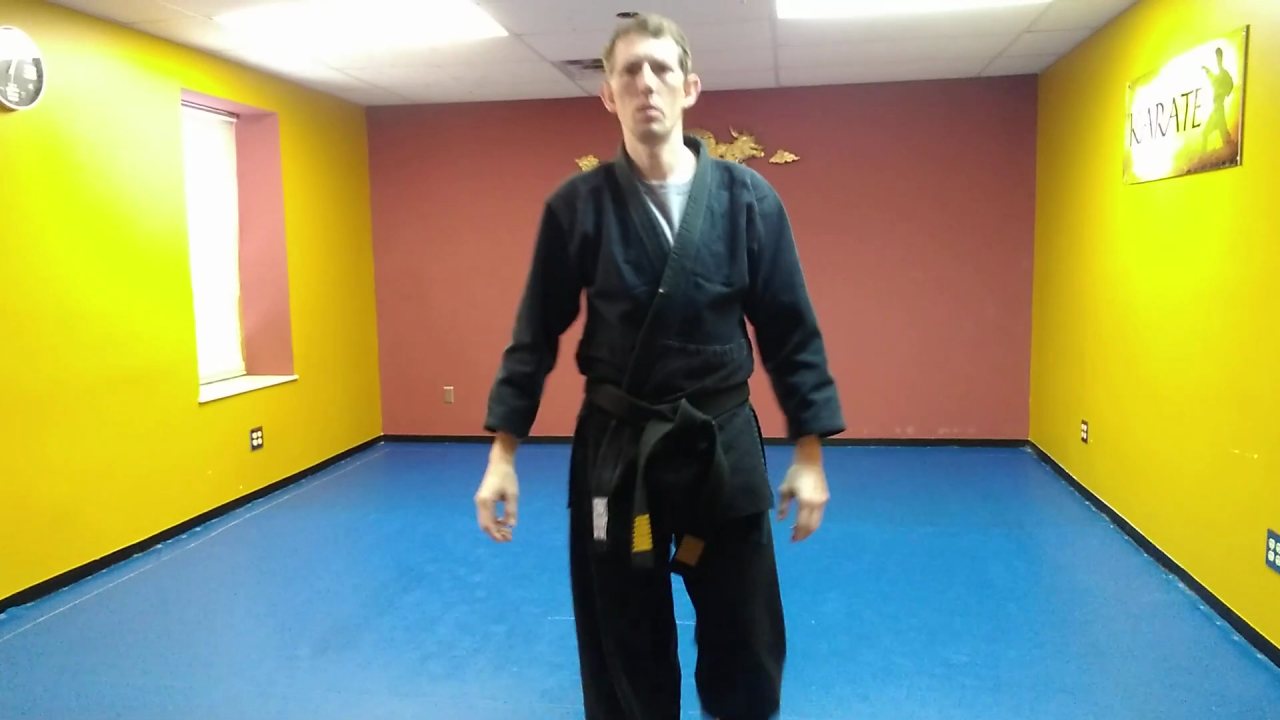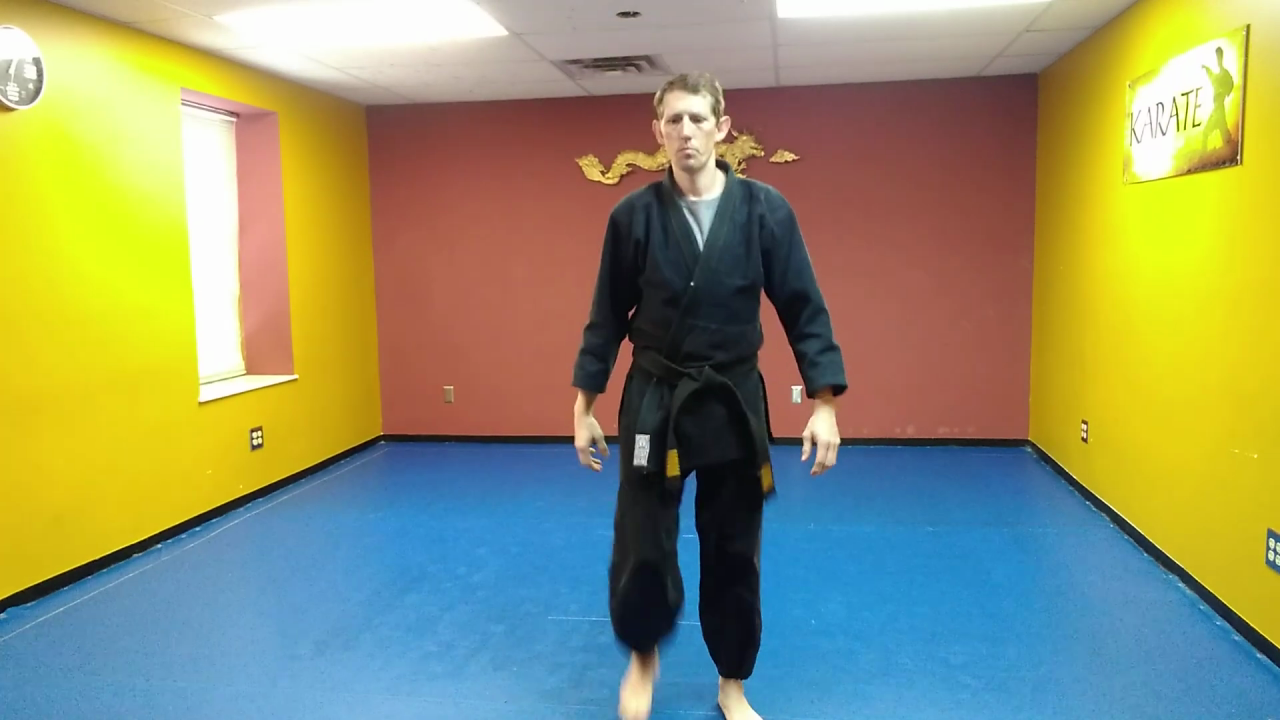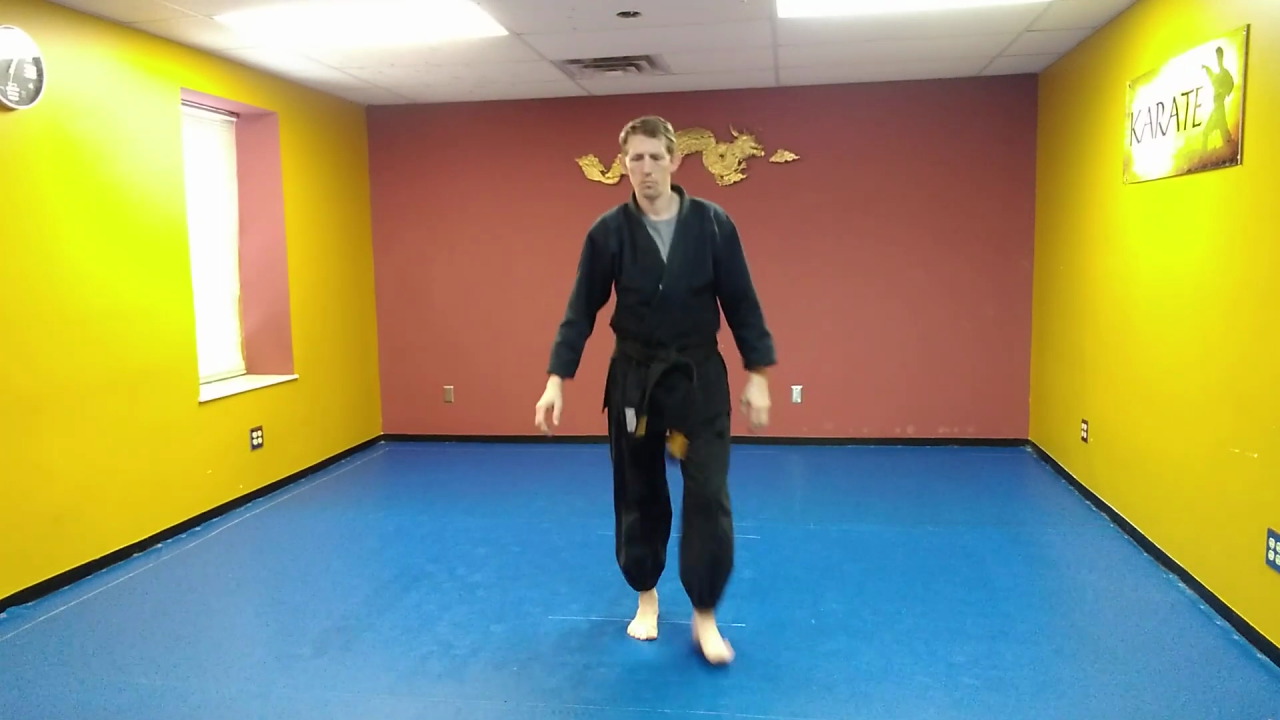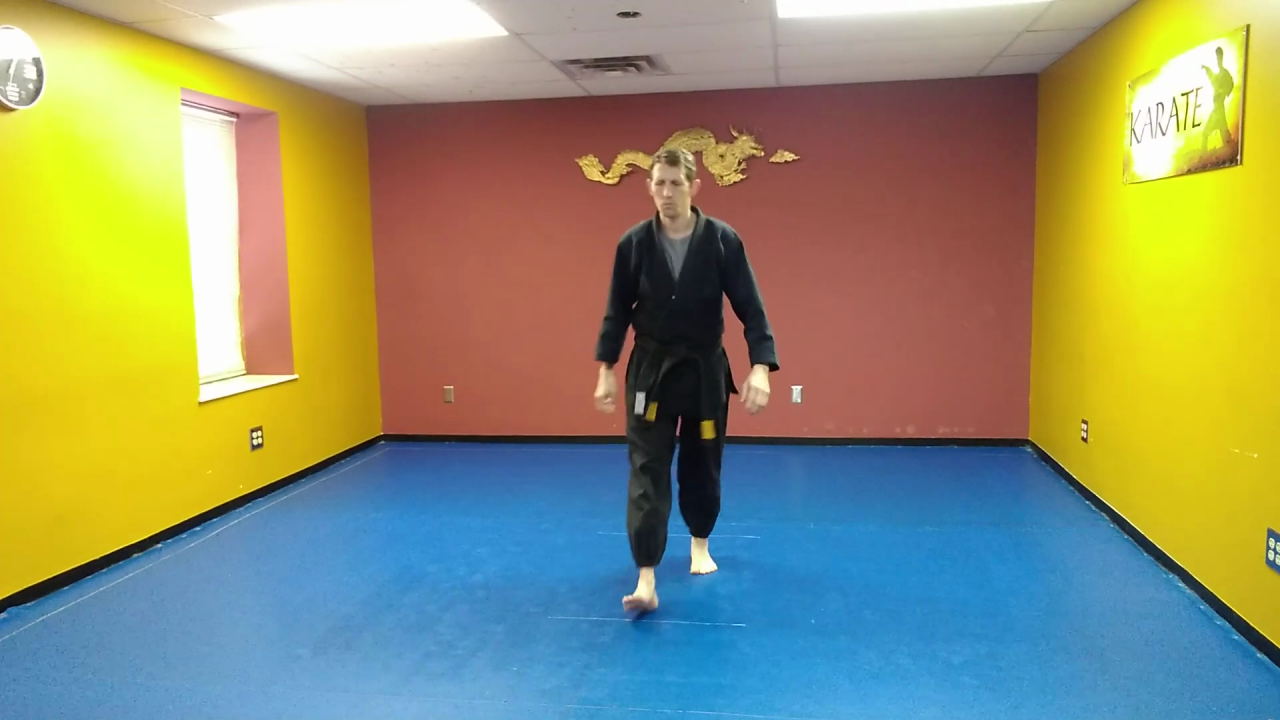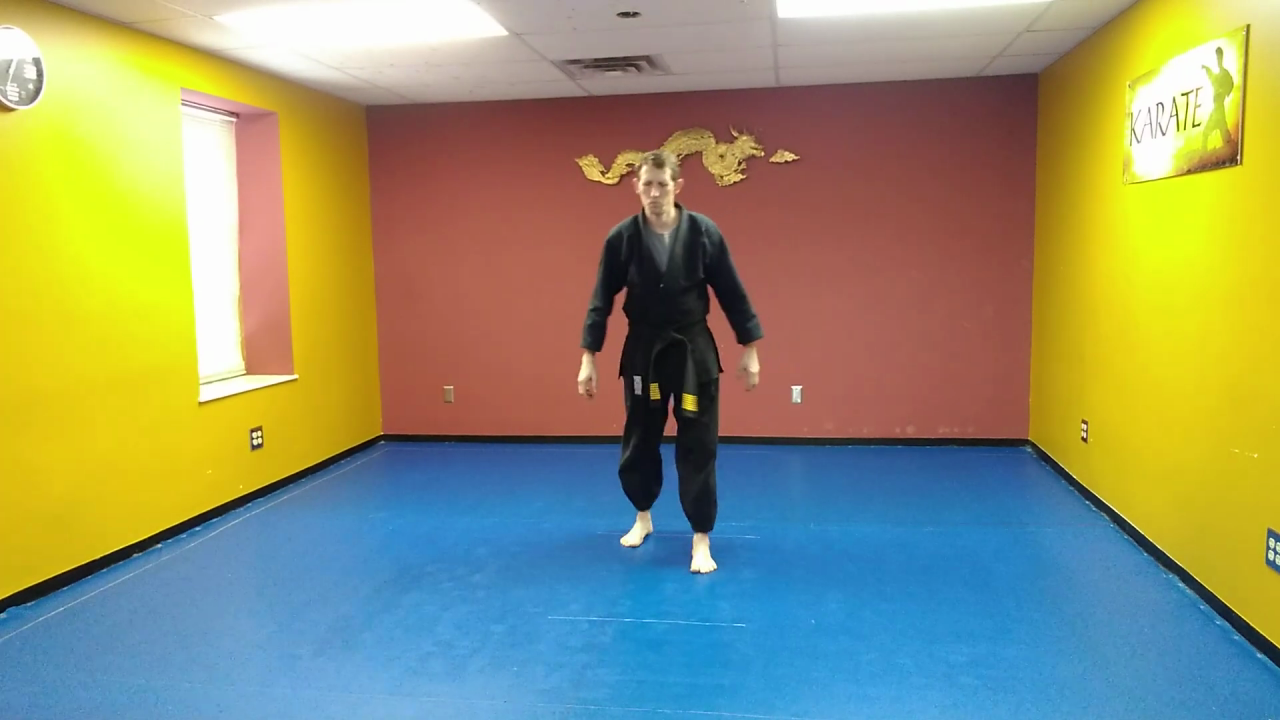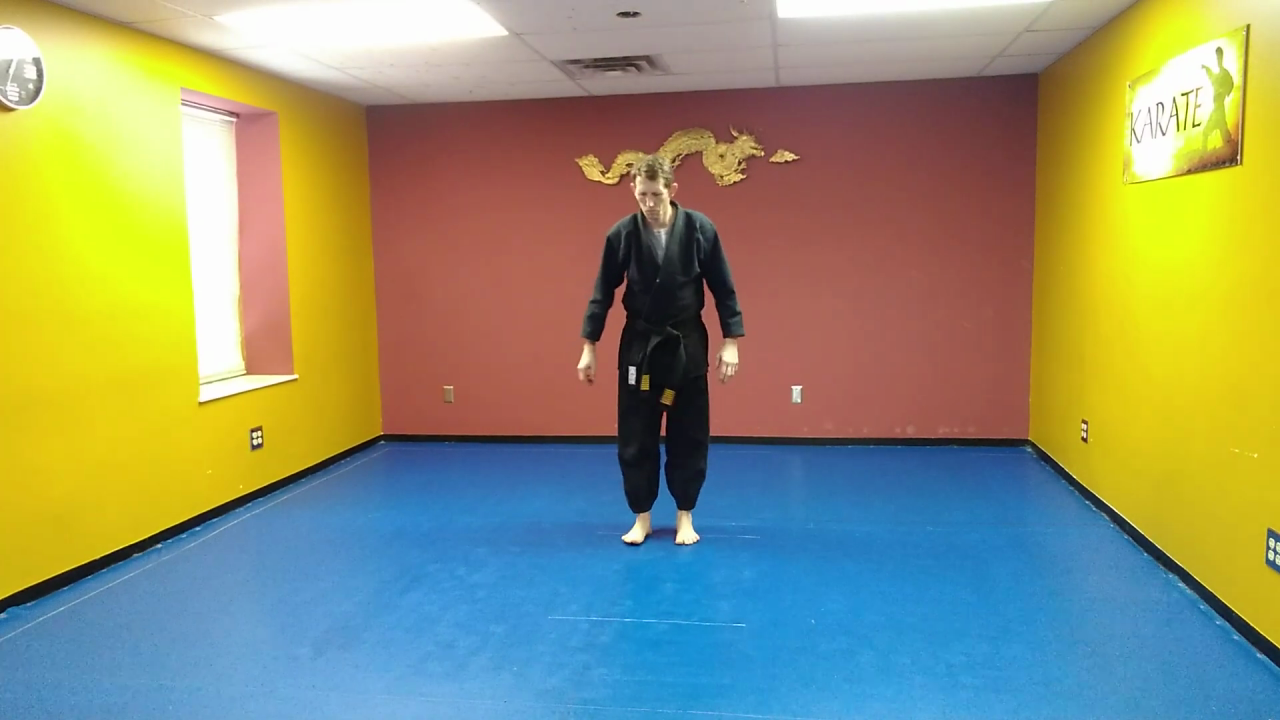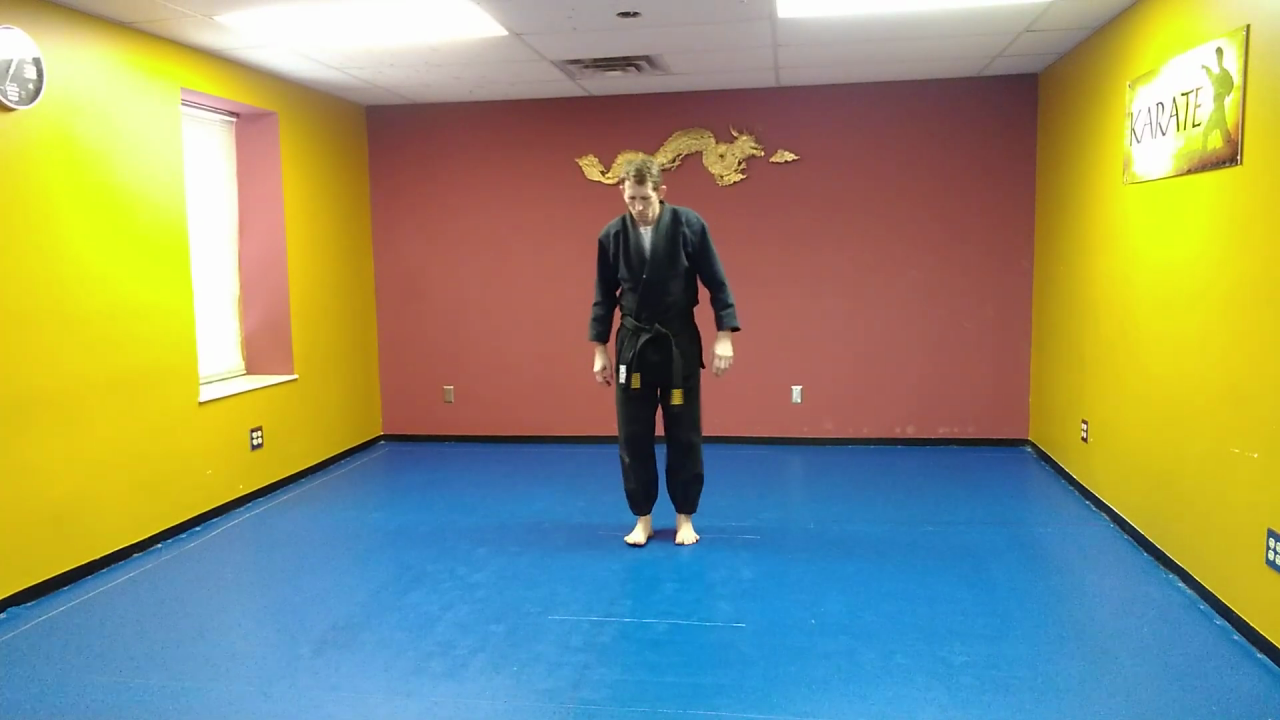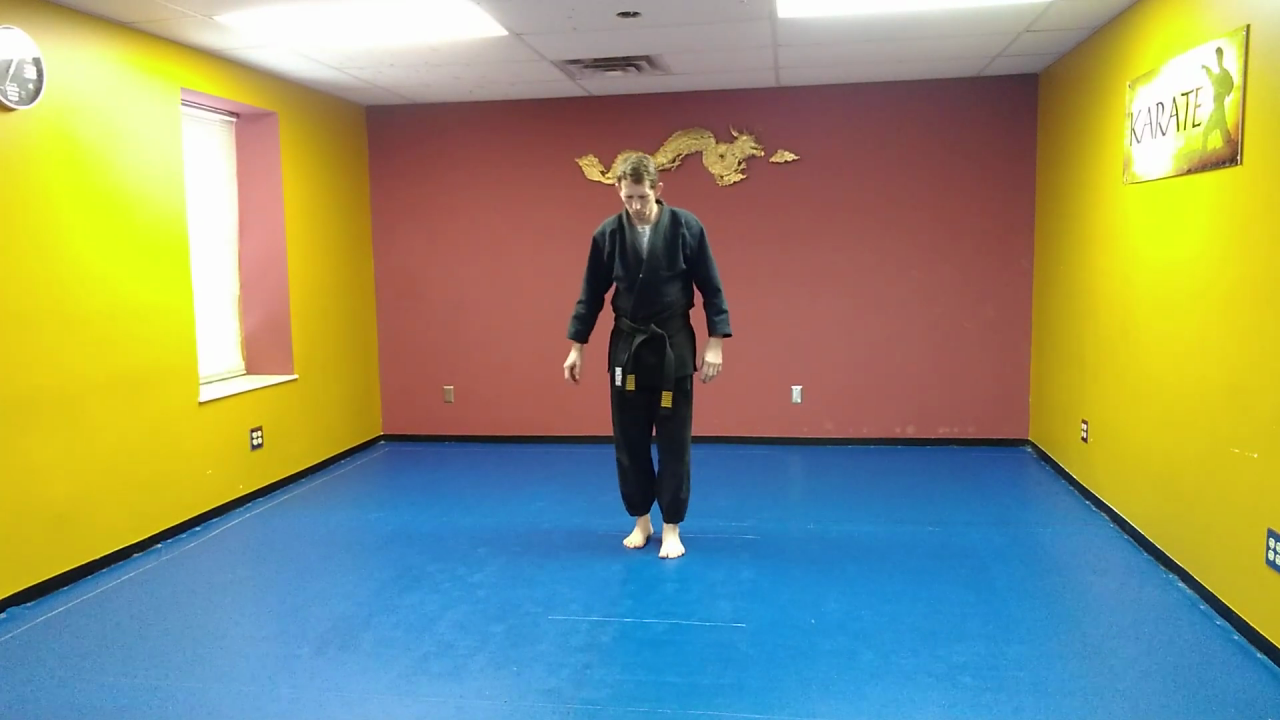
dt=0.5s
person 1, frame 1
left shoulder: (748, 198)
right shoulder: (577, 204)
left elbow: (790, 330)
right elbow: (536, 334)
left wrist: (810, 445)
right wrist: (503, 452)
left hip: (723, 444)
right hip: (616, 448)
left knee: (748, 638)
right knee: (625, 649)
person 1, frame 2
left shoulder: (765, 209)
right shoulder: (633, 215)
left elbow: (803, 310)
right elbow: (606, 316)
left wrist: (823, 402)
right wrist: (584, 407)
left hip: (734, 400)
right hip: (654, 399)
left knee: (734, 555)
right knee: (643, 550)
right ankle: (643, 659)
person 1, frame 3
left shoulder: (713, 223)
right shoulder: (609, 231)
left elbow: (742, 304)
right elbow: (581, 311)
left wrist: (758, 374)
right wrist: (557, 382)
left hip: (699, 374)
right hip: (635, 376)
left knee: (708, 498)
right knee: (638, 495)
left ankle: (705, 614)
right ankle: (647, 597)
person 1, frame 4
left shoulder: (722, 240)
right shoulder: (634, 243)
left elbow: (750, 309)
right elbow: (617, 310)
left wrist: (760, 369)
right wrist: (606, 371)
left hip: (705, 367)
right hip: (651, 367)
left knee: (702, 467)
right knee: (647, 469)
left ankle: (700, 542)
right ankle: (646, 578)
person 1, frame 5
left shoulder: (704, 232)
right shoulder: (622, 237)
left elbow: (731, 293)
right elbow: (602, 298)
left wrist: (749, 348)
right wrist: (588, 357)
left hip: (693, 349)
right hip: (644, 349)
left knee: (700, 446)
right knee: (639, 442)
left ankle: (701, 540)
right ankle: (643, 515)
person 1, frame 6
left shoulder: (700, 229)
right shoulder: (621, 234)
left elbow: (723, 289)
right elbow: (603, 292)
left wrist: (731, 341)
right wrist: (589, 346)
left hip: (687, 343)
right hip: (640, 344)
left knee: (690, 437)
right knee: (636, 437)
left ankle: (684, 515)
right ankle: (642, 517)
person 1, frame 7
left shoulder: (688, 225)
right shoulder: (612, 234)
left elbow: (716, 283)
right elbow: (604, 296)
left wrist: (724, 335)
right wrist: (600, 350)
left hip: (678, 342)
right hip: (632, 342)
left knee: (684, 435)
right knee: (633, 437)
left ankle: (684, 516)
right ankle: (643, 519)
person 1, frame 8
left shoulder: (686, 226)
right shoulder: (608, 233)
left elbow: (711, 288)
right elbow: (592, 293)
left wrist: (715, 341)
right wrist: (576, 346)
left hip: (674, 345)
right hip: (627, 344)
left knee: (674, 440)
right knee: (630, 440)
left ankle: (671, 528)
right ankle: (642, 520)
